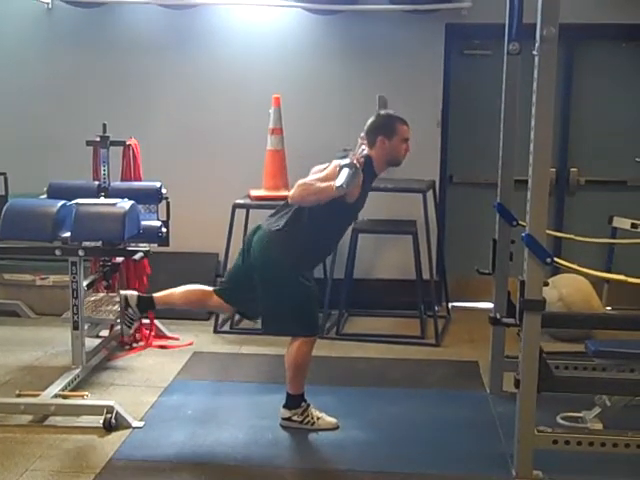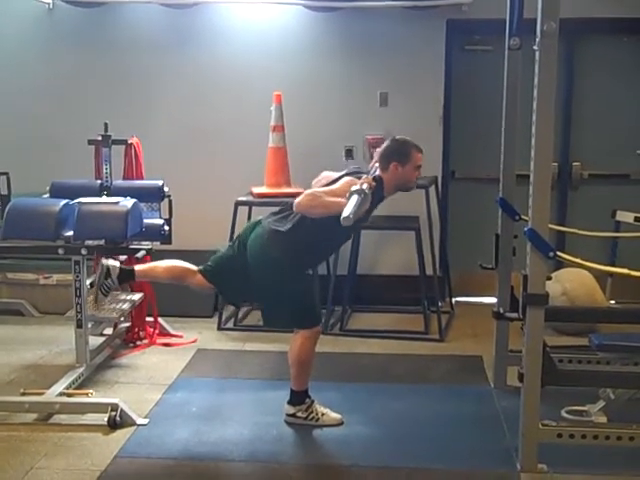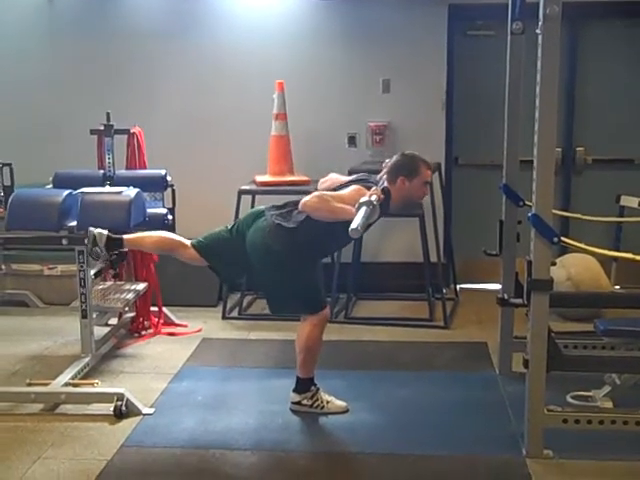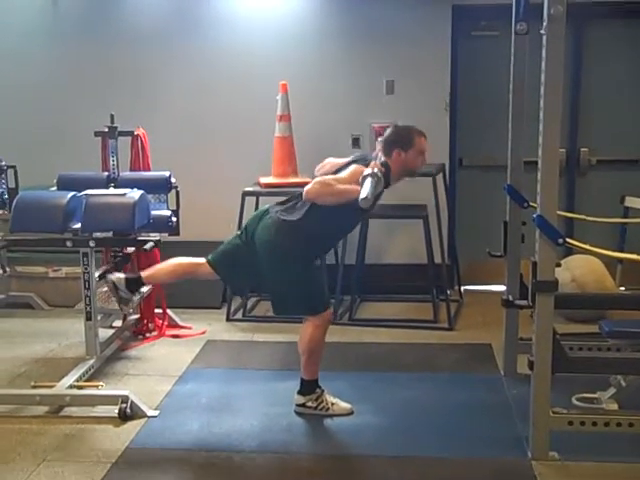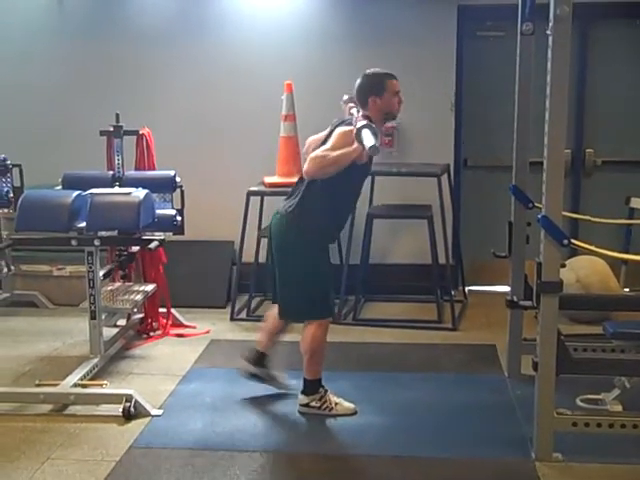
dt=0.5s
person 1, frame 1
left shoulder: (359, 169)
right shoulder: (354, 173)
left elbow: (316, 175)
right elbow: (298, 193)
right wrist: (341, 187)
left hip: (270, 243)
right hip: (280, 254)
left knee: (220, 300)
right knee: (305, 332)
left ankle: (140, 302)
right ankle: (294, 409)
person 1, frame 2
left shoulder: (365, 182)
right shoulder: (361, 189)
left elbow: (321, 181)
right elbow: (304, 202)
right wrist: (346, 205)
left hip: (264, 236)
right hip: (277, 253)
left knee: (200, 279)
right knee: (308, 327)
left ankle: (120, 273)
right ankle: (298, 406)
person 1, frame 3
left shoulder: (370, 185)
right shoulder: (366, 196)
left elbow: (326, 182)
right elbow: (310, 203)
right wrist: (354, 213)
left hip: (262, 224)
right hip: (276, 245)
left knee: (187, 249)
right knee: (316, 314)
left ankle: (111, 242)
right ankle: (304, 394)
person 1, frame 4
left shoulder: (369, 164)
right shoulder: (367, 174)
left elbow: (323, 167)
right elbow: (313, 189)
right wrist: (359, 191)
left hip: (270, 223)
right hip: (285, 242)
left knee: (205, 268)
right knee: (319, 315)
left ankle: (131, 282)
right ankle: (308, 396)
person 1, frame 5
left shoulder: (350, 129)
right shoulder: (351, 131)
left elbow: (309, 146)
right elbow: (311, 167)
right wrist: (354, 151)
left hip: (294, 224)
right hip: (303, 231)
left knee: (289, 303)
right knee: (317, 315)
left ankle: (258, 358)
right ankle: (311, 395)
